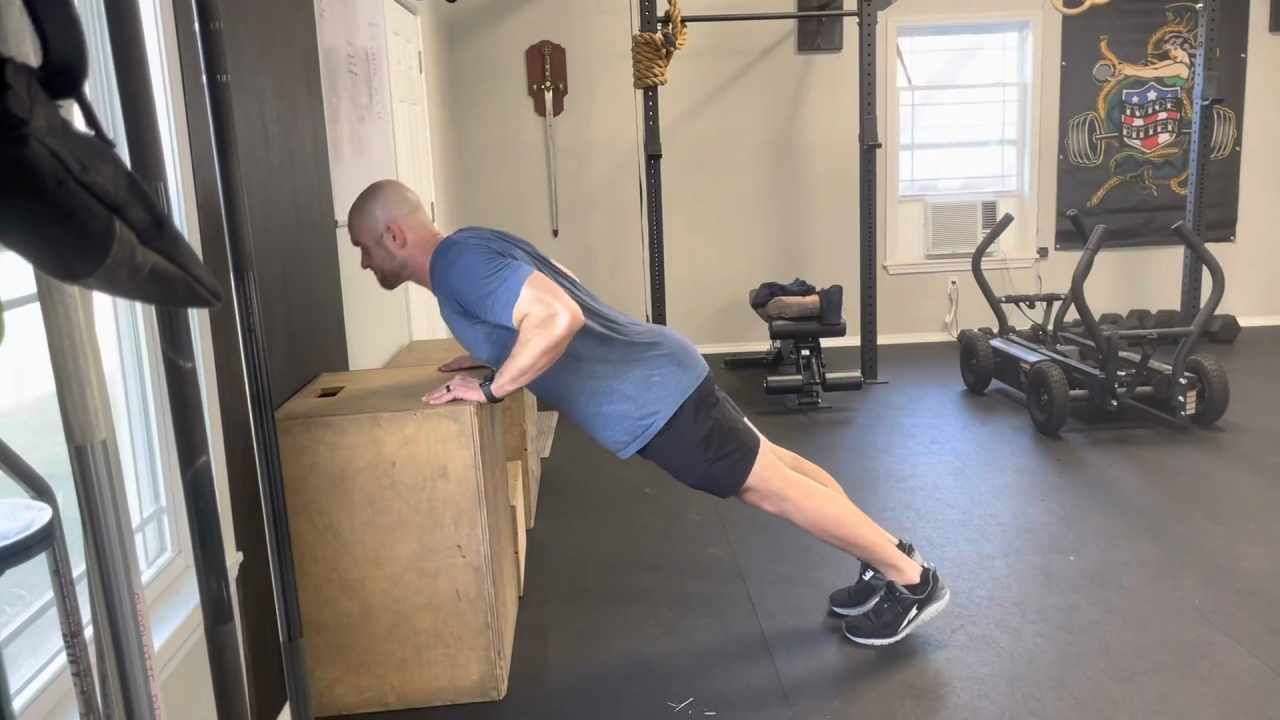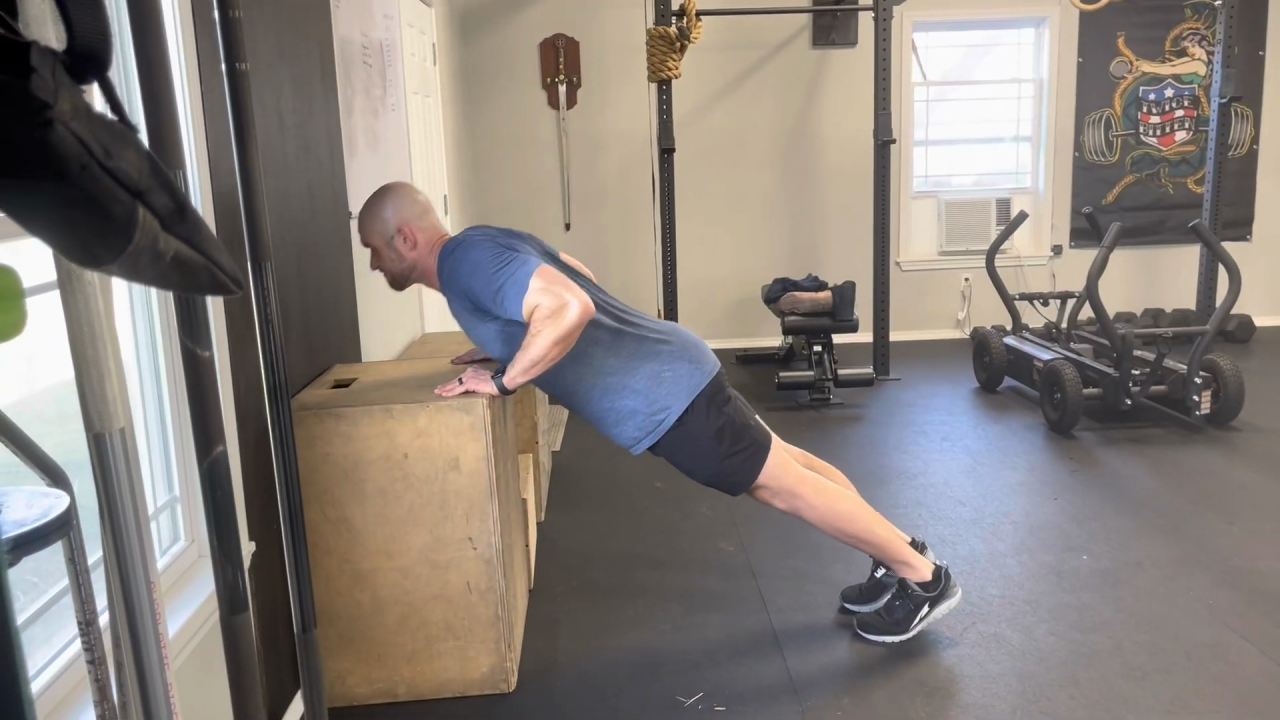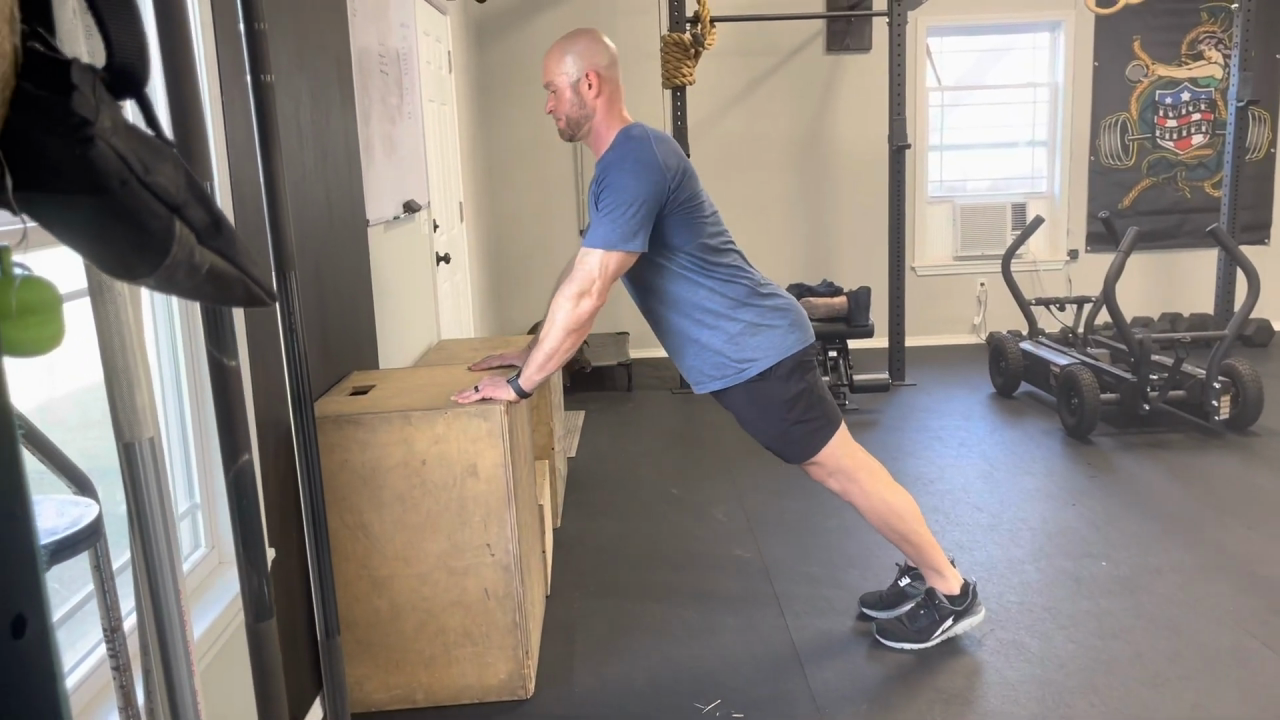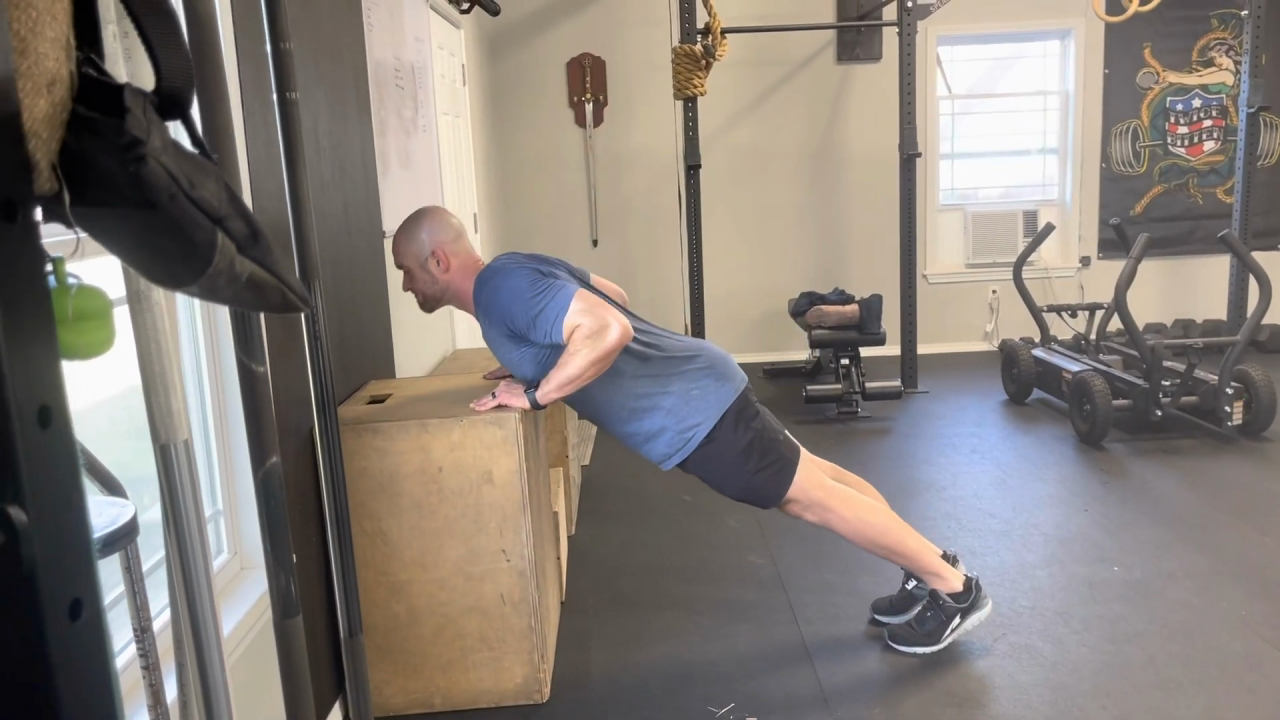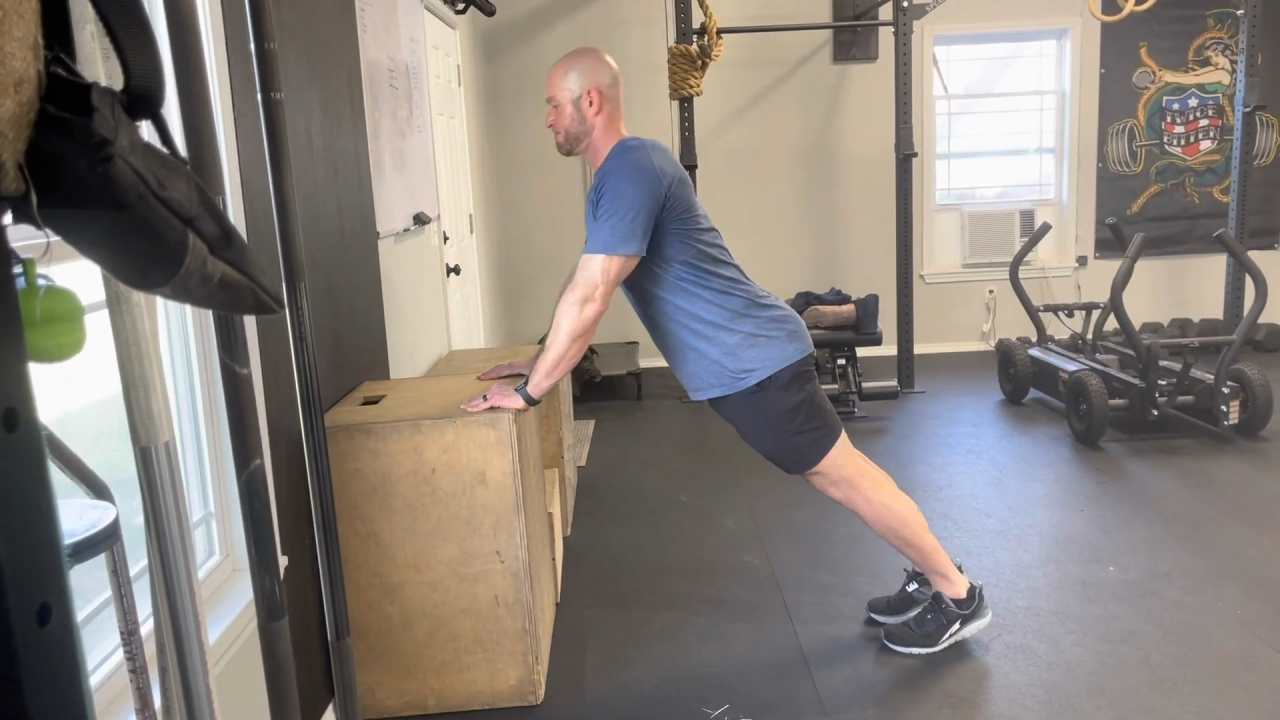
dt=1s
person 1, frame 1
left shoulder: (459, 265)
right shoulder: (469, 246)
left elbow: (559, 319)
left wrist: (490, 388)
right wrist: (493, 358)
left hip: (652, 401)
right hip: (660, 373)
left knee: (774, 487)
right knee: (771, 467)
left ankle: (911, 579)
right ankle: (886, 557)
person 1, frame 2
left shoulder: (466, 262)
right shoulder: (482, 244)
left elbow: (572, 308)
left wrist: (502, 379)
right wrist: (502, 345)
left hip: (664, 397)
right hip: (671, 370)
left knee: (786, 484)
right knee: (782, 465)
left ankle: (922, 576)
right ankle: (898, 555)
person 1, frame 3
left shoulder: (632, 162)
right shoulder: (631, 154)
left elbow: (585, 294)
right elbow: (587, 277)
left wrist: (521, 385)
right wrist: (532, 353)
left hip: (750, 352)
right hip: (752, 343)
left knee: (842, 468)
right knee: (838, 464)
left ankle: (950, 591)
right ankle: (924, 572)
person 1, frame 4
left shoulder: (502, 290)
right shoulder: (512, 270)
left elbow: (610, 331)
left wrist: (534, 395)
right wrist: (533, 367)
left hip: (692, 412)
right hip: (699, 387)
left knee: (815, 496)
right knee: (812, 479)
left ankle: (953, 588)
right ankle: (928, 569)
person 1, frame 5
left shoulder: (630, 170)
right shoulder: (634, 162)
left elbow: (589, 300)
right elbow: (591, 288)
left wrist: (528, 392)
right wrist: (543, 362)
left hip: (749, 362)
right hip: (750, 353)
left knee: (844, 476)
right knee: (841, 470)
left ankle: (957, 595)
right ankle: (932, 578)
